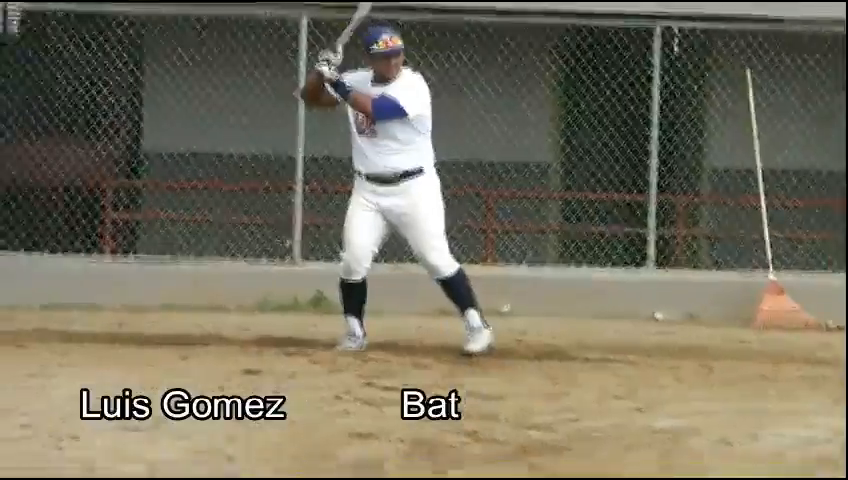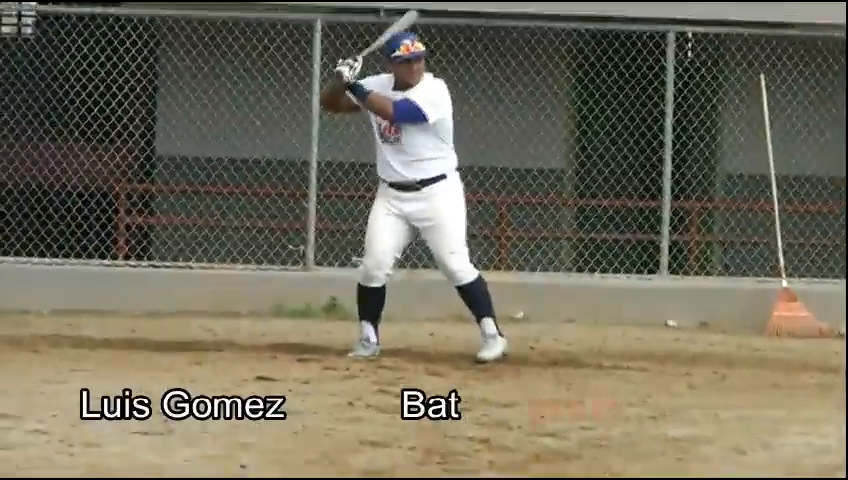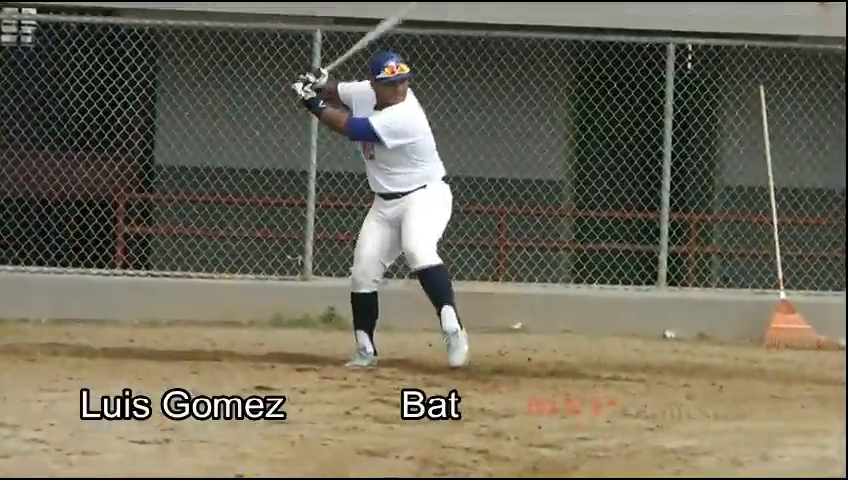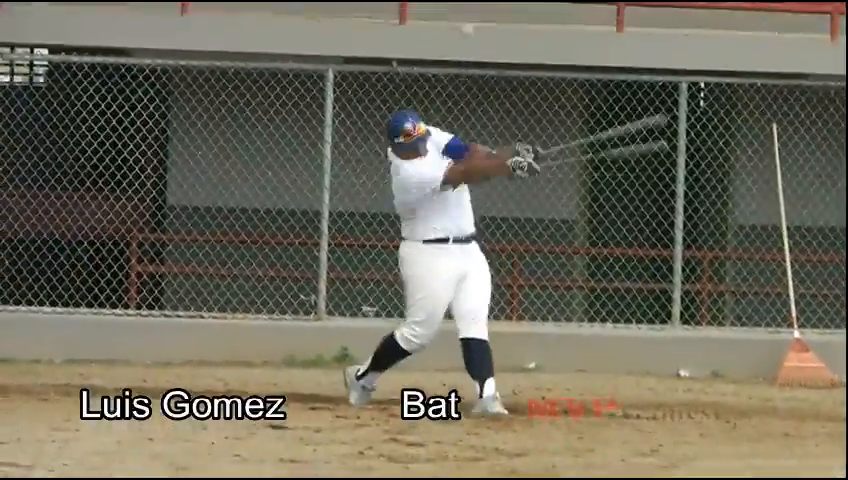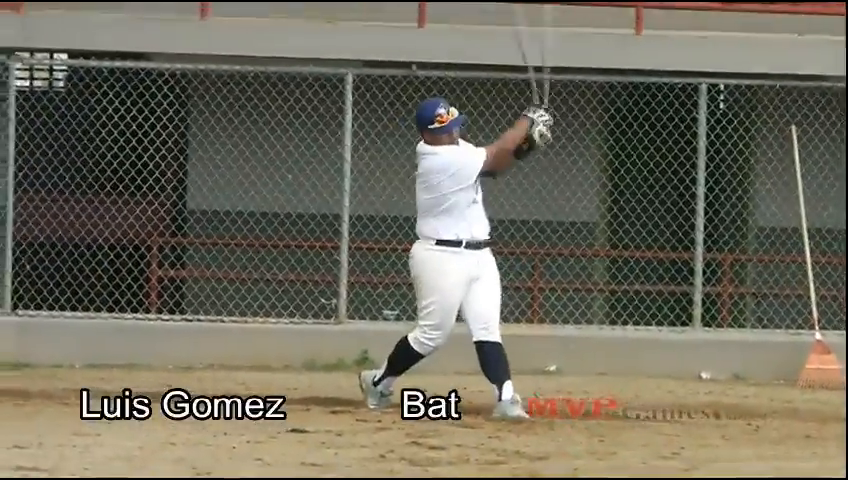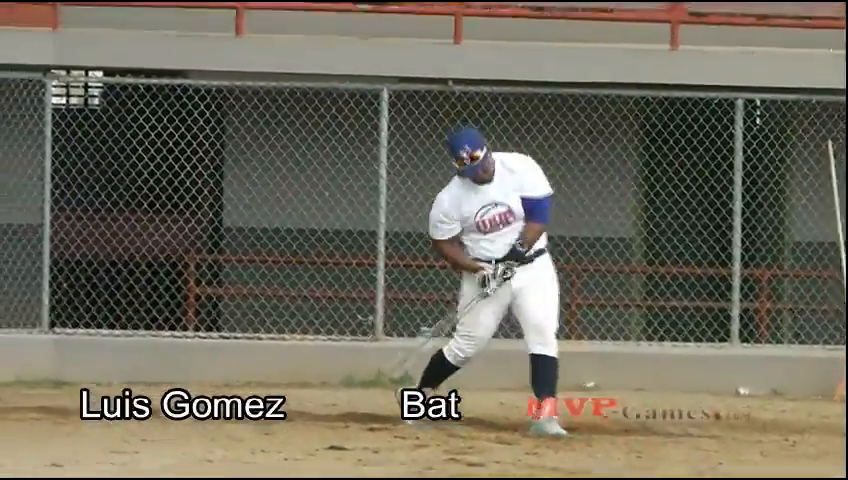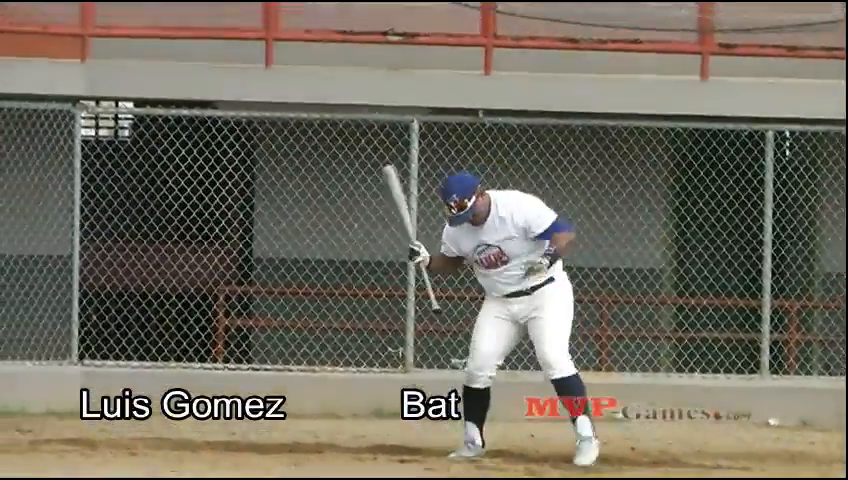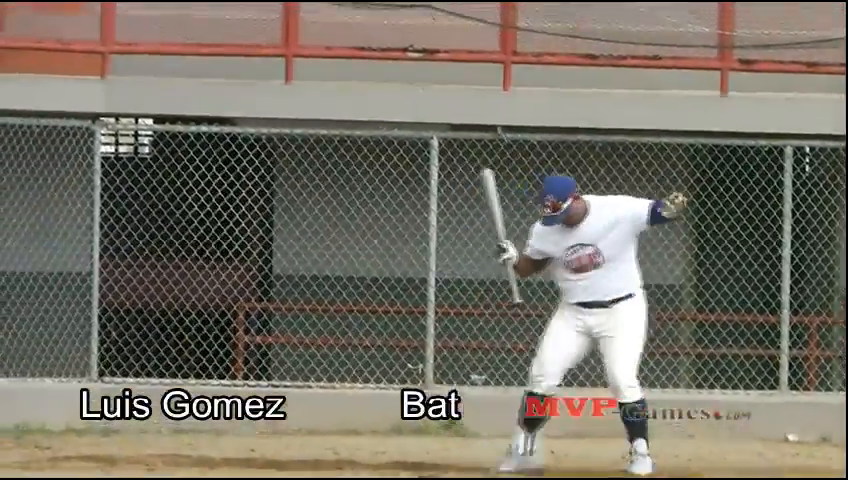
dt=0.5s
person 1, frame 1
left shoulder: (413, 85)
right shoulder: (357, 80)
left elbow: (374, 110)
right elbow: (310, 98)
left wrist: (336, 82)
right wrist: (321, 72)
left hip: (413, 186)
right hip: (368, 188)
left knee: (437, 258)
right knee: (353, 262)
left ankle: (477, 326)
right ankle: (355, 332)
person 1, frame 2
left shoulder: (434, 90)
right shoulder: (378, 85)
left elbow: (394, 112)
right elbow: (331, 104)
left wrist: (353, 85)
right wrist: (342, 78)
left hip: (437, 191)
right hip: (392, 194)
left knee: (456, 265)
right knee: (374, 267)
left ankle: (493, 335)
right ankle: (368, 340)
person 1, frame 3
left shoulder: (405, 115)
right shoulder: (365, 93)
left elbow: (349, 128)
right elbow: (333, 92)
left wrist: (312, 103)
right wrist: (316, 87)
left hip: (425, 194)
right hip: (386, 202)
left knee: (417, 249)
right knee: (363, 272)
left ankle: (451, 326)
right ankle: (365, 350)
person 1, frame 4
left shoulder: (427, 142)
right shoulder: (409, 174)
left elbow: (466, 151)
right elbow: (463, 173)
left wrist: (509, 158)
right wrist: (509, 159)
left hip: (466, 250)
right hip: (430, 256)
left knee: (474, 326)
right knee: (418, 330)
left ankle: (488, 396)
right ankle: (363, 376)
person 1, frame 5
left shoulder: (453, 150)
right shoulder: (443, 160)
left elbow: (494, 164)
right elbow: (495, 155)
left wrist: (528, 142)
right wrist: (528, 119)
left hip: (478, 255)
right hip: (442, 258)
left knee: (487, 328)
right knee: (431, 333)
left ankle: (506, 399)
right ankle: (377, 381)
person 1, frame 6
left shoulder: (520, 167)
right shoulder: (451, 196)
left elbow: (540, 216)
right elbow: (443, 241)
left wrist: (514, 257)
right wrist: (479, 270)
left hip: (533, 268)
right hip: (483, 272)
left knee: (543, 337)
right knee: (466, 344)
left ankle: (545, 414)
person 1, frame 7
left shoulder: (520, 206)
right shoulder: (454, 228)
left elbow: (564, 231)
right elbow: (447, 263)
left wrist: (548, 258)
right wrist: (427, 259)
left hip: (545, 294)
right hip: (499, 302)
left knee: (555, 359)
right knee: (477, 368)
left ankle: (585, 435)
right ankle: (473, 440)
person 1, frame 8
left shoulder: (617, 210)
right shoulder: (544, 229)
left elbow: (658, 212)
right elbow: (531, 265)
left wrist: (672, 207)
right wrist: (512, 259)
left hip: (623, 309)
right hip: (573, 312)
left knee: (623, 380)
right knee: (542, 374)
left ankle: (639, 452)
right ankle: (524, 449)
